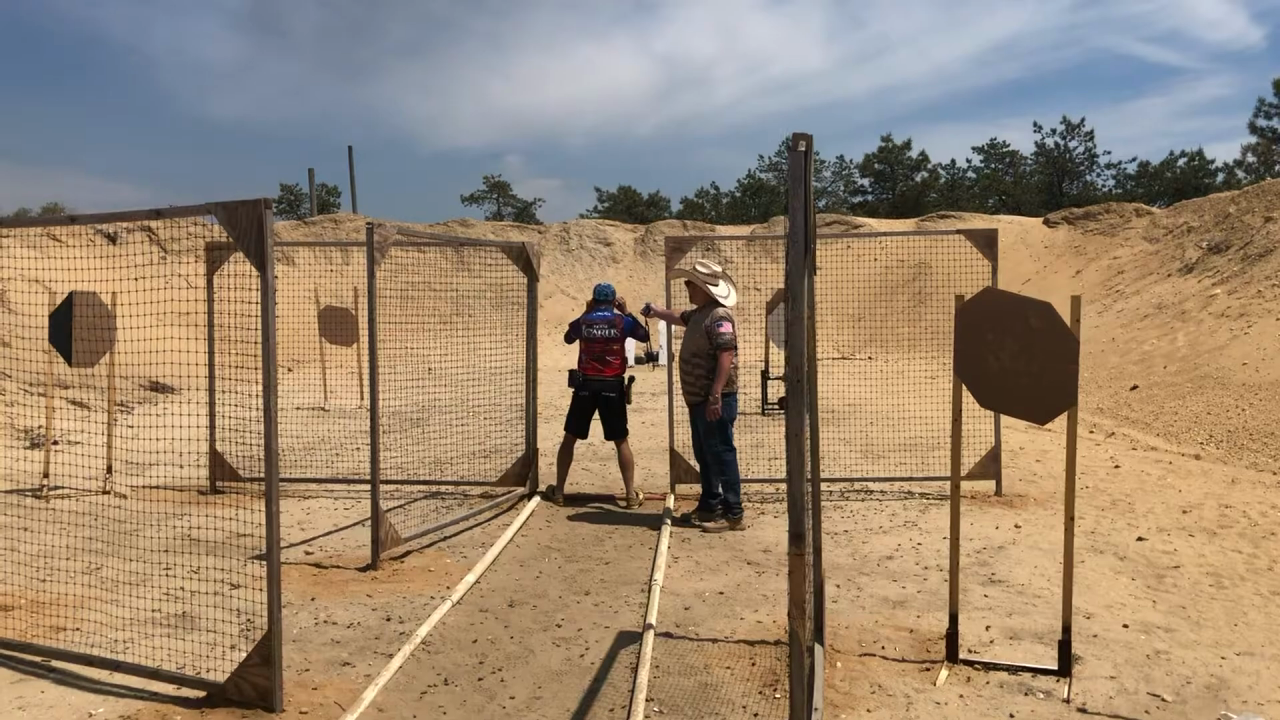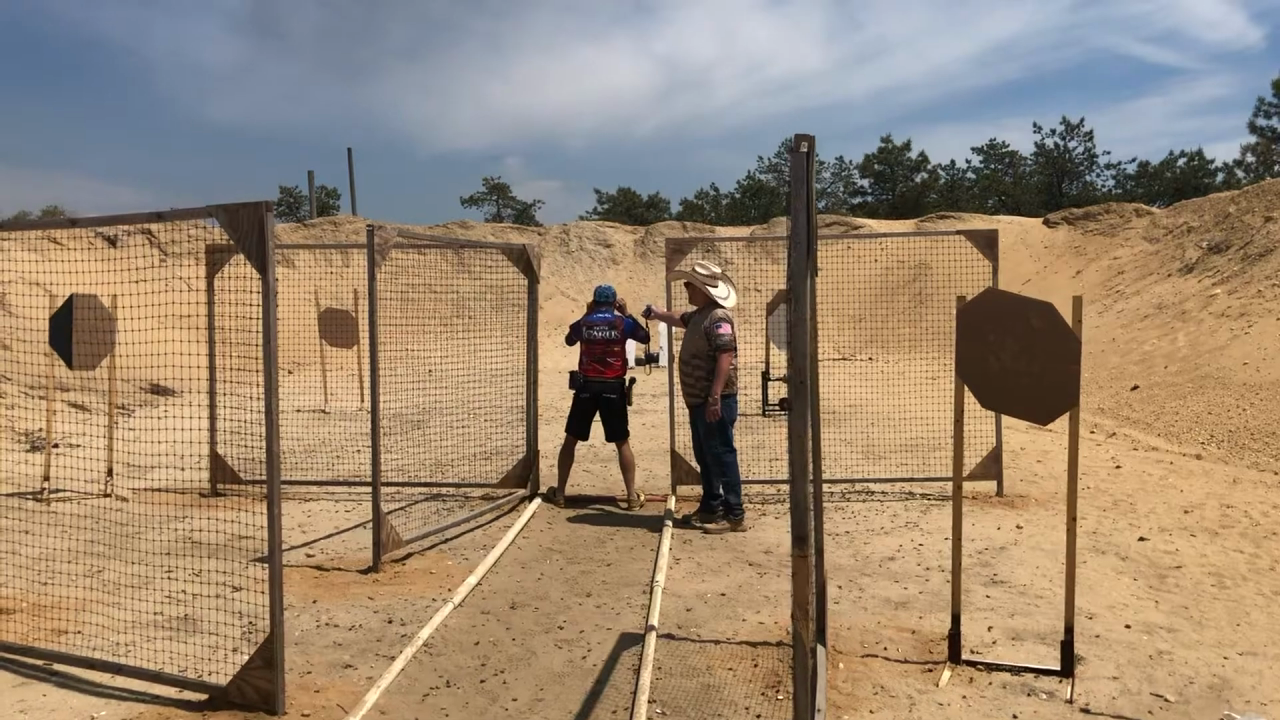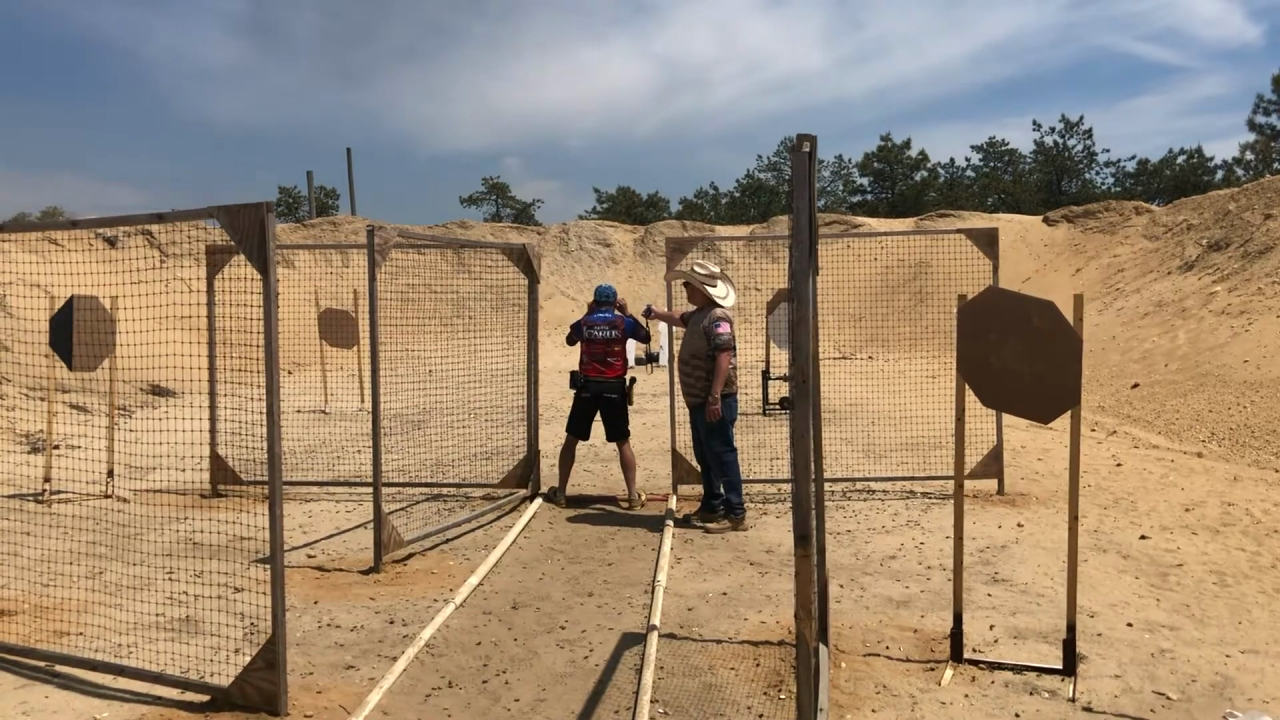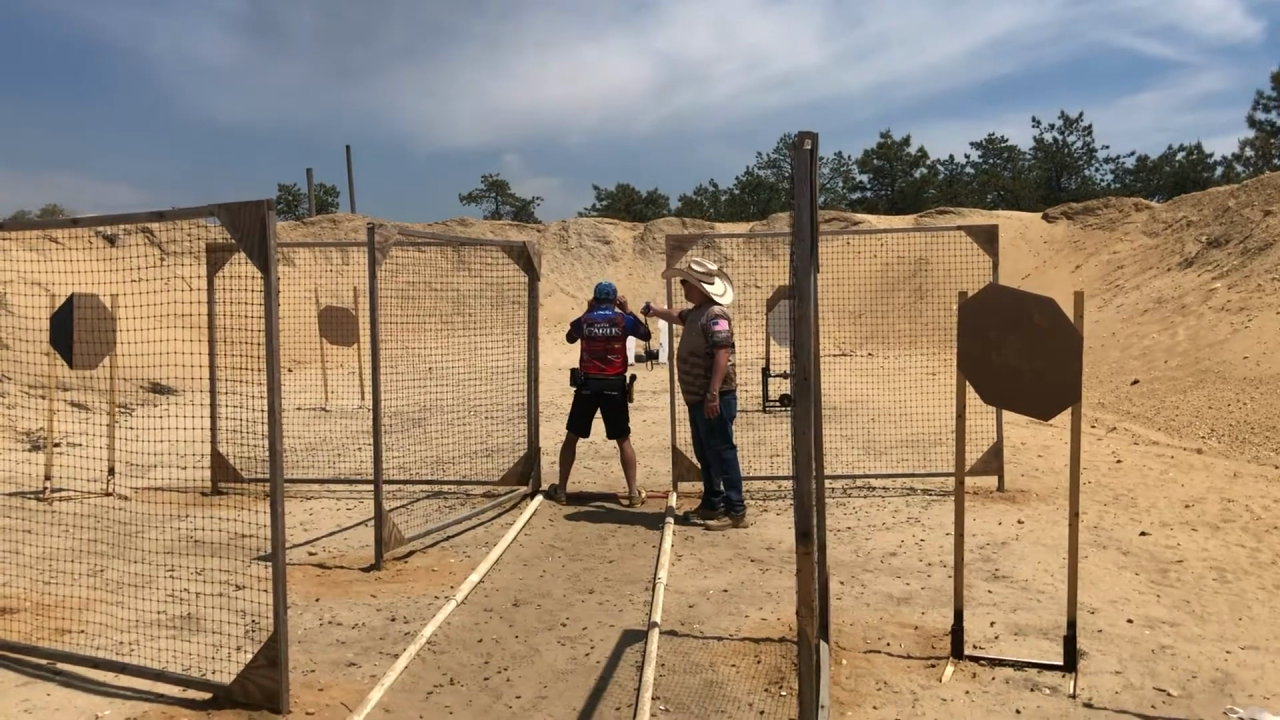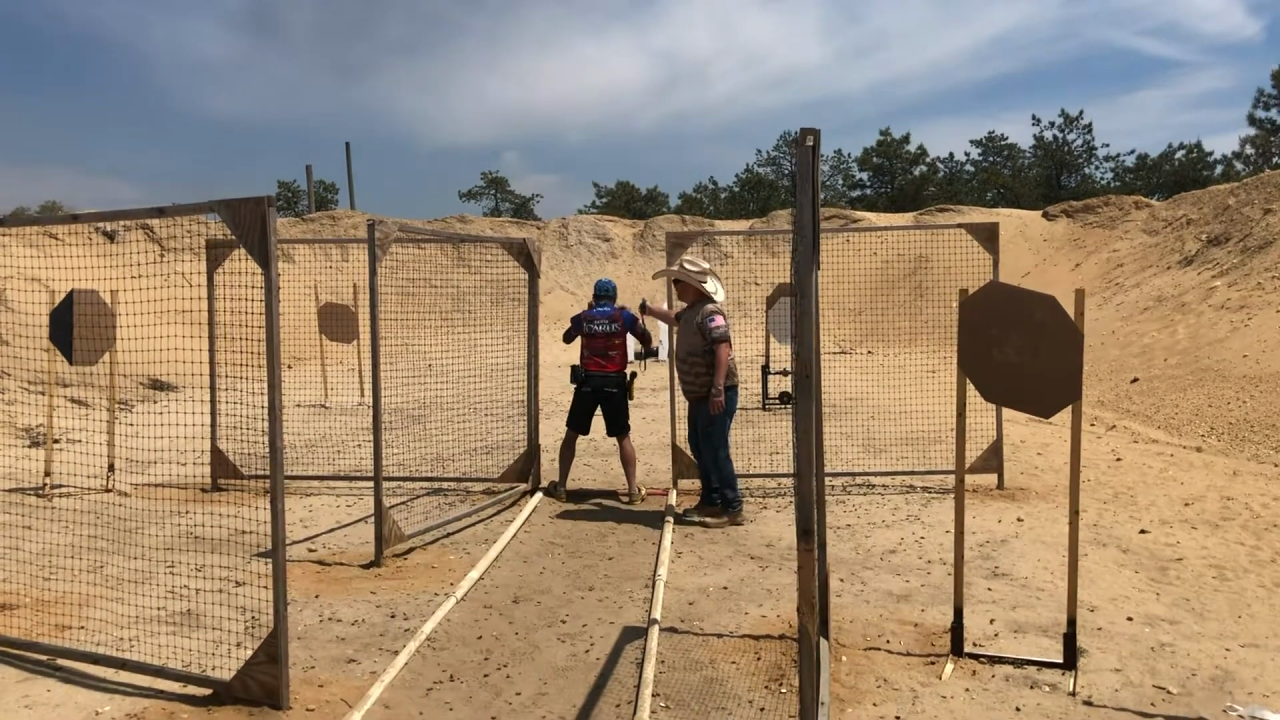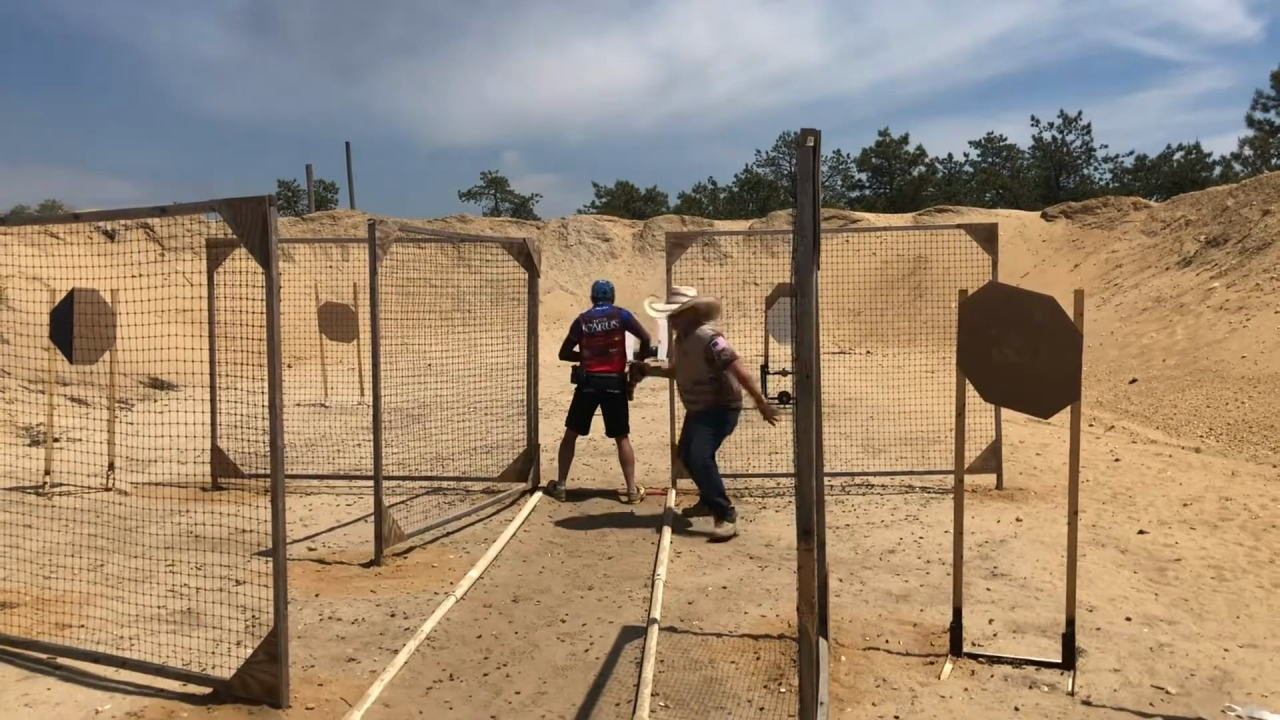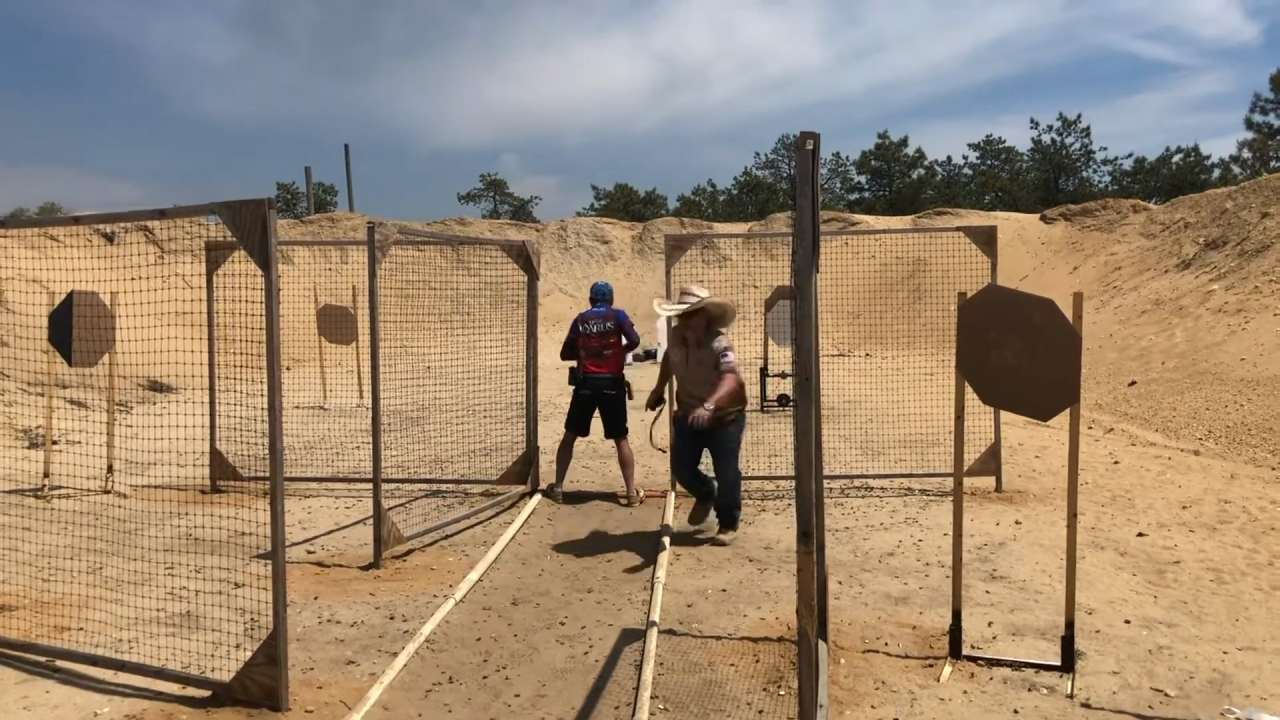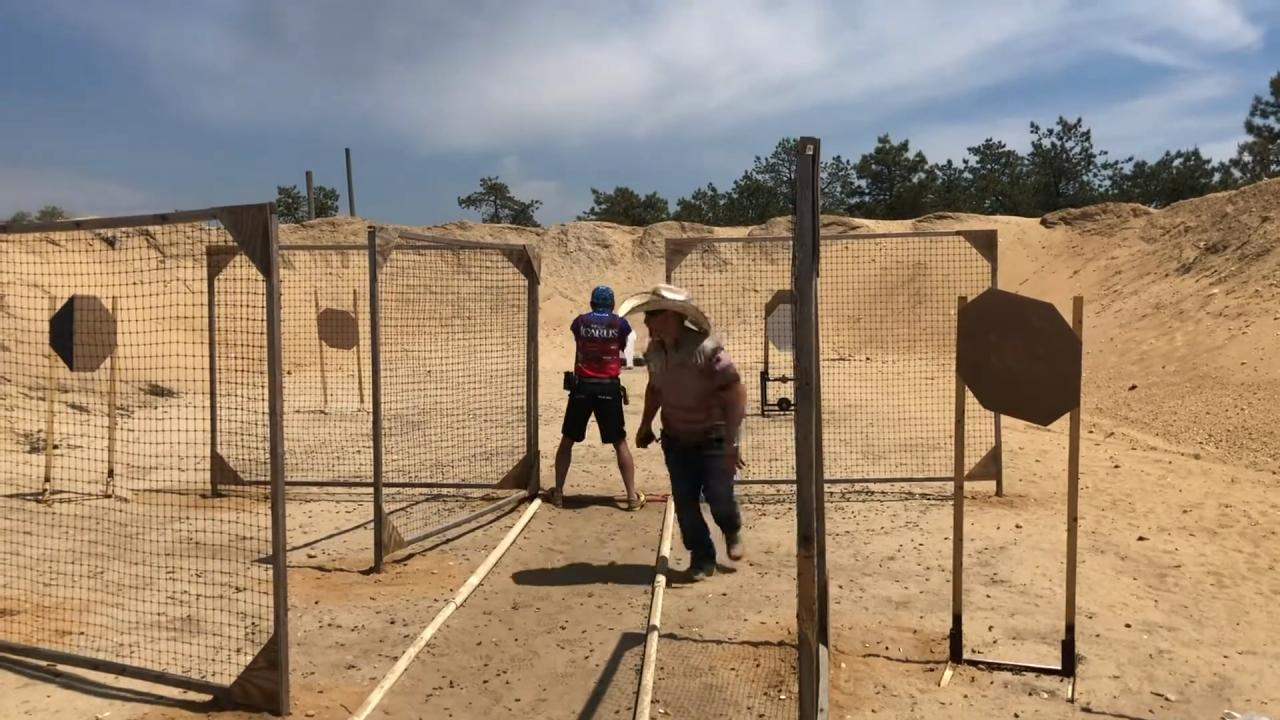
dt=0.3s
person 1, frame 1
left shoulder: (719, 316)
right shoulder: (699, 313)
left elbow: (726, 356)
right elbow: (679, 318)
left wrist: (716, 396)
right wrist: (656, 311)
left hip: (715, 400)
right hip: (698, 399)
left knee: (722, 455)
right knee: (704, 455)
left ankle: (733, 514)
right ankle: (709, 506)
person 1, frame 2
left shoulder: (718, 317)
right shoulder: (698, 315)
left elbow: (725, 358)
right elbow: (680, 319)
left wrist: (715, 397)
right wrist: (656, 314)
left hip: (715, 401)
right hip: (698, 401)
left knee: (722, 456)
right knee: (705, 457)
left ankle: (734, 515)
right ankle: (711, 508)
person 1, frame 3
left shoulder: (718, 317)
right shoulder: (699, 314)
left elbow: (724, 357)
right elbow: (679, 319)
left wrist: (715, 396)
right wrist: (656, 313)
left hip: (716, 401)
right hip: (698, 400)
left knee: (723, 455)
right knee: (705, 457)
left ankle: (736, 514)
right ankle: (712, 507)
person 1, frame 4
left shoulder: (715, 315)
right shoulder: (696, 312)
left elbow: (722, 355)
right elbow: (677, 316)
left wrist: (713, 394)
right wrist: (654, 310)
left hip: (714, 398)
right hip: (697, 398)
left knee: (722, 453)
right knee: (705, 454)
left ankle: (736, 512)
right ankle: (712, 505)
person 1, frame 5
left shoulder: (710, 312)
right shoulder: (690, 310)
left elbow: (723, 350)
right elbow: (675, 319)
left wrist: (718, 390)
right wrist: (650, 310)
left hip: (715, 394)
right hip: (698, 395)
left knee: (714, 450)
right knee: (700, 449)
left ankle: (732, 508)
right ankle: (711, 501)
person 1, frame 6
left shoulder: (707, 337)
right shoulder: (681, 338)
left elbow: (737, 368)
left wrist: (761, 402)
right wrist: (653, 369)
left hip: (719, 409)
right hip: (700, 409)
left knee: (699, 456)
right knee: (687, 453)
left ankle: (726, 515)
right ankle: (708, 502)
person 1, frame 7
left shoulder: (719, 344)
right shoulder: (676, 336)
left elbow: (731, 380)
left wrist: (709, 408)
right wrist: (657, 390)
left hip: (725, 418)
right hip: (687, 415)
left knee: (727, 473)
right knee: (682, 469)
left ankle: (728, 522)
right ankle: (703, 497)
person 1, frame 8
left shoulder: (706, 348)
right shoulder: (655, 348)
left elbow: (736, 391)
left wrist: (732, 442)
right wrist: (645, 425)
left hip: (714, 437)
right hip: (677, 440)
left knee: (718, 496)
right knee: (685, 501)
left ankle: (732, 531)
right ankle: (702, 560)
person 2, frame 1
left shoulder: (583, 321)
right shoulder: (622, 321)
left elbow: (568, 339)
right elbow: (645, 336)
right wrist: (627, 313)
left hip: (586, 385)
right hip: (612, 387)
left knee: (570, 438)
right knee: (621, 441)
left ankle: (558, 491)
right ankle: (631, 494)
person 2, frame 2
left shoulder: (583, 323)
right shoulder: (622, 323)
left elbow: (569, 341)
right elbow: (646, 338)
right wrist: (627, 314)
left hip: (586, 387)
right hip: (613, 388)
left knee: (570, 440)
right knee: (622, 443)
left ankle: (560, 492)
right ankle: (632, 495)
person 2, frame 3
left shoulder: (584, 323)
right shoulder: (623, 322)
left elbow: (570, 341)
right elbow: (646, 337)
right wrist: (628, 314)
left hip: (587, 387)
right hip: (613, 388)
left knee: (571, 440)
right knee: (623, 442)
left ankle: (560, 492)
right ankle: (633, 495)
person 2, frame 4
left shoulder: (584, 321)
right shoulder: (623, 320)
left elbow: (570, 338)
right elbow: (647, 336)
right wrist: (628, 311)
left hip: (587, 385)
right hip: (614, 385)
left knee: (571, 437)
right knee: (623, 440)
left ankle: (561, 489)
right ankle: (633, 492)
person 2, frame 5
left shoulder: (583, 318)
right shoulder: (623, 316)
left elbow: (567, 339)
right elbow: (647, 341)
left hip: (587, 382)
right hip: (614, 381)
left knee: (571, 434)
right knee: (623, 437)
left ankle: (561, 487)
right ankle: (633, 489)
person 2, frame 6
left shoulder: (582, 320)
right shoulder: (621, 315)
left elbow: (564, 354)
right elbow: (645, 339)
left hip: (588, 382)
right hip: (615, 382)
left knee: (570, 434)
right knee: (622, 438)
left ankle: (560, 485)
right ankle: (632, 489)
person 2, frame 7
left shoulder: (580, 320)
right shoulder: (617, 316)
left elbow: (566, 354)
right elbow: (634, 340)
right wrist: (622, 350)
left hip: (586, 383)
right hip: (612, 383)
left knee: (569, 436)
right knee: (621, 439)
left ankle: (557, 488)
right ankle: (631, 491)
person 2, frame 8
left shoulder: (580, 321)
right shoulder: (620, 323)
left hip: (582, 387)
right hip: (608, 388)
left knee: (567, 441)
right knee: (620, 443)
left ankle: (558, 492)
right ankle: (632, 495)
